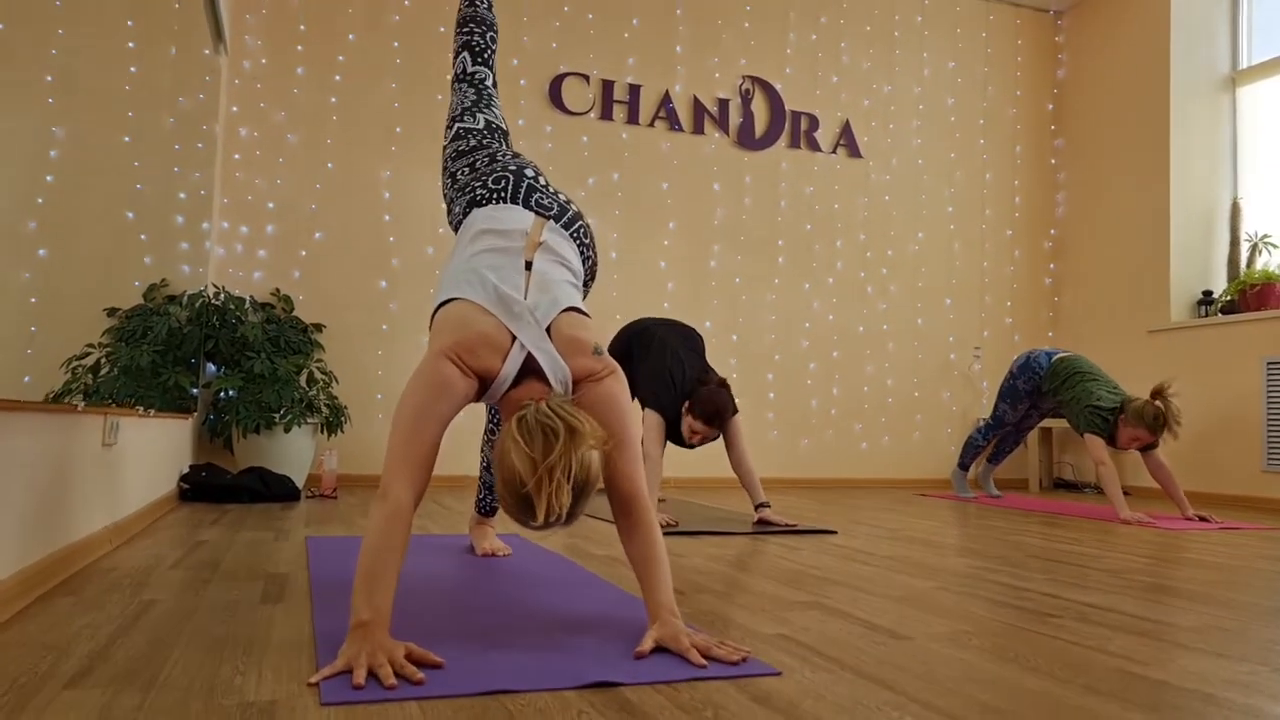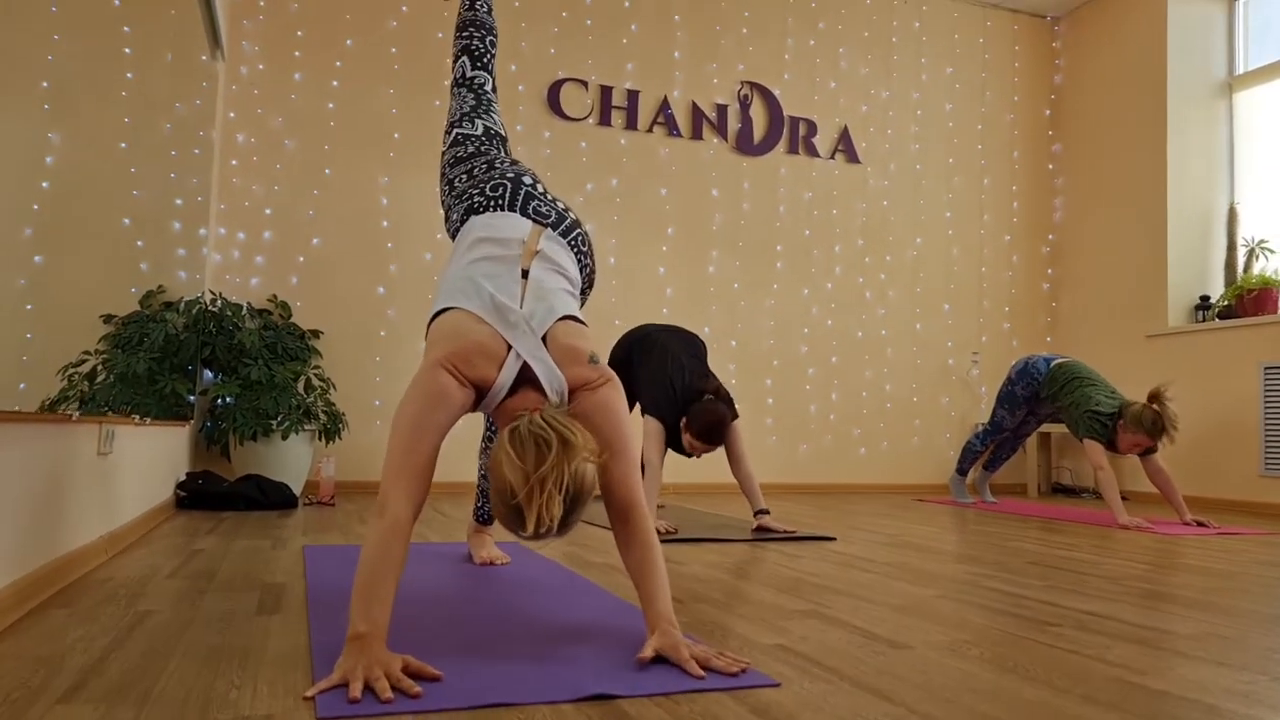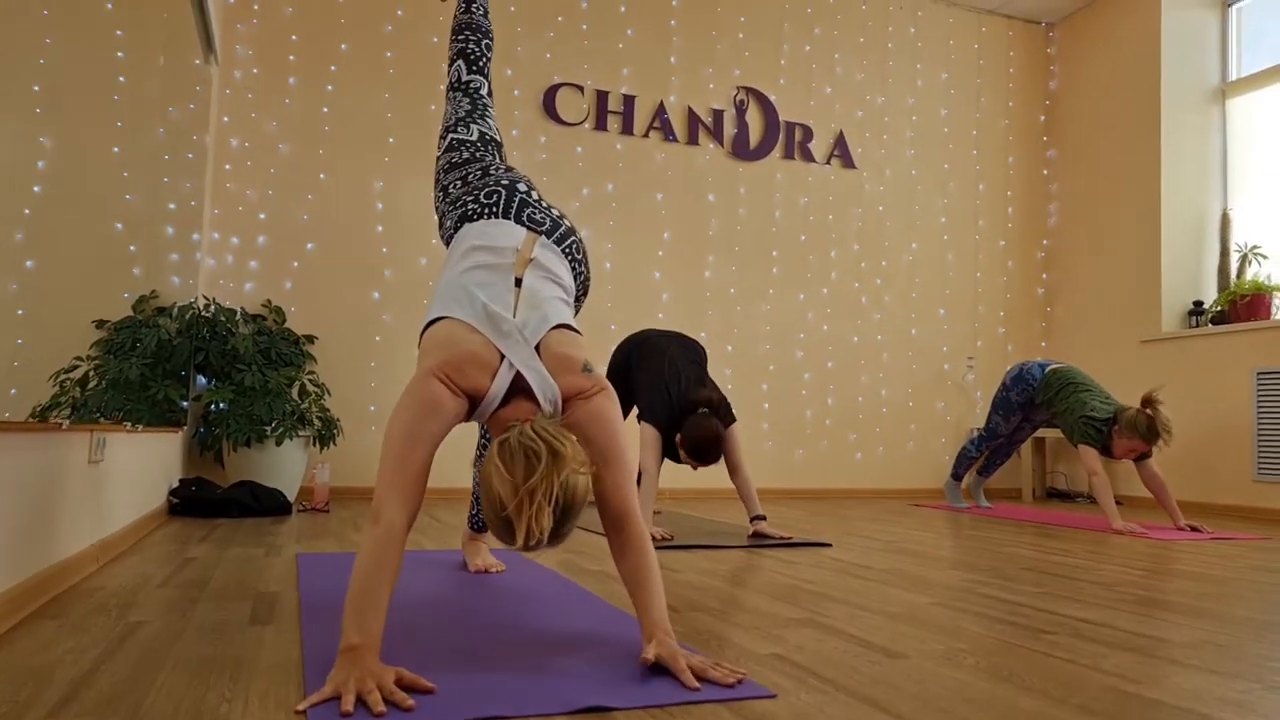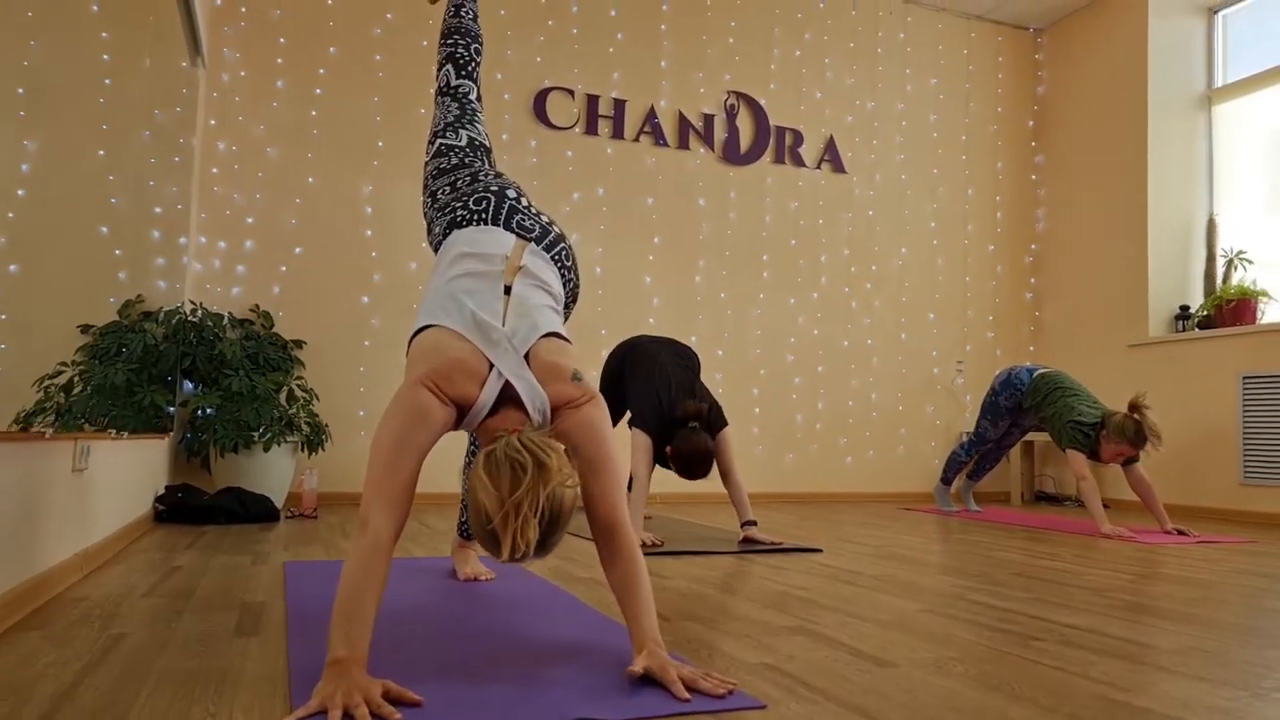
dt=0.1s
person 1, frame 1
left shoulder: (595, 372)
right shoulder: (459, 357)
left elbow: (632, 503)
right elbow: (396, 496)
left wrist: (667, 618)
right wrist: (366, 629)
left hip: (563, 233)
right hip: (490, 203)
right knee: (476, 81)
person 1, frame 2
left shoulder: (591, 381)
right shoulder: (455, 367)
left elbow: (629, 511)
right elbow: (394, 509)
left wrist: (665, 628)
right wrist: (364, 641)
left hip: (561, 241)
right hip: (488, 210)
right knee: (474, 91)
person 1, frame 3
left shoulder: (585, 390)
right shoulder: (448, 376)
left elbow: (624, 521)
right elbow: (388, 520)
left wrist: (661, 637)
right wrist: (355, 654)
left hip: (555, 249)
right hip: (482, 215)
right knee: (470, 95)
person 1, frame 4
left shoulder: (573, 397)
right shoulder: (437, 383)
left elbow: (614, 530)
right elbow: (375, 529)
left wrist: (653, 650)
left hip: (545, 257)
right hip: (471, 222)
right knee: (459, 95)
person 2, frame 1
left shoulder: (1139, 420)
right shoulder: (1098, 413)
left elbow: (1157, 466)
right elbow: (1103, 463)
left wrist: (1186, 509)
right wrist: (1123, 511)
left hip: (1062, 370)
right hip: (1035, 370)
left knee: (1020, 428)
right knee: (999, 423)
left ankle: (986, 473)
right ankle: (960, 474)
person 2, frame 2
left shoulder: (1137, 423)
right shoulder: (1098, 418)
left elbow: (1156, 470)
right elbow: (1101, 468)
left wrist: (1184, 514)
right wrist: (1121, 517)
left hip: (1055, 384)
right hip: (1033, 376)
left knee: (1017, 435)
right knee: (996, 430)
left ankle: (982, 480)
right ankle: (958, 480)
person 2, frame 3
left shoulder: (1132, 429)
right shoulder: (1092, 423)
left elbow: (1151, 475)
right elbow: (1096, 474)
left wrist: (1178, 519)
right wrist: (1116, 521)
left hip: (1050, 390)
right hip: (1028, 382)
left knee: (1012, 440)
right knee: (992, 435)
left ankle: (977, 485)
right ankle: (954, 484)
person 2, frame 4
left shoulder: (1120, 433)
right shoulder: (1080, 428)
left elbow: (1139, 479)
right elbow: (1084, 478)
left wrist: (1165, 522)
right wrist: (1103, 525)
left hip: (1039, 394)
right hip: (1017, 387)
left knee: (1001, 445)
right knee: (981, 440)
left ankle: (966, 490)
right ankle: (943, 488)
person 3, frame 1
left shoulder: (721, 402)
right shoulder: (664, 396)
left elbow: (739, 457)
right elbow: (653, 454)
left wrist: (763, 507)
right hip: (635, 340)
left knee: (656, 423)
person 3, frame 2
left shoulder: (721, 408)
right shoulder: (664, 403)
left elbow: (740, 464)
right elbow: (653, 462)
left wrist: (762, 513)
right wrist: (650, 516)
right hip: (636, 346)
left knee: (659, 433)
person 3, frame 3
left shoulder: (719, 413)
right shoulder: (660, 409)
left elbow: (738, 470)
right elbow: (649, 469)
left wrist: (758, 519)
right wrist: (646, 523)
right hip: (636, 351)
left knee: (655, 440)
left ankle: (637, 494)
person 3, frame 4
left shoulder: (712, 418)
right shoulder: (652, 416)
left elbow: (730, 475)
right elbow: (640, 475)
left wrist: (749, 524)
right wrist: (636, 529)
right hip: (629, 357)
left ankle: (630, 500)
